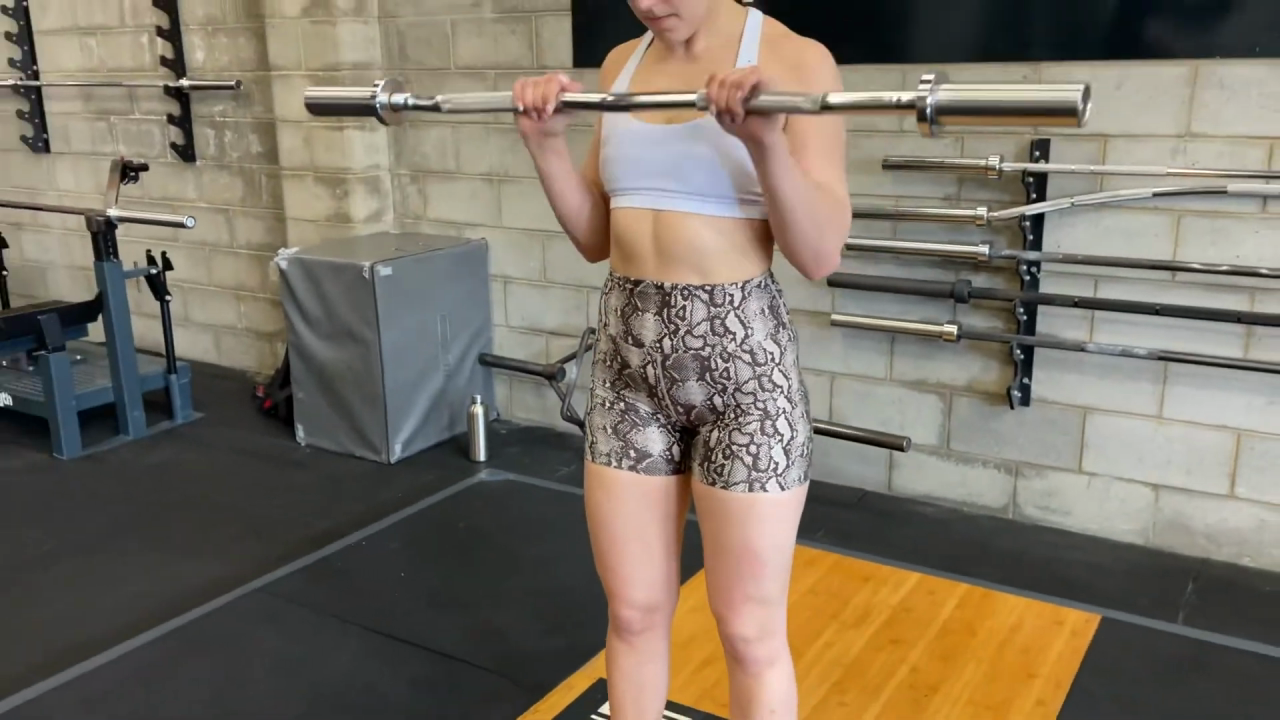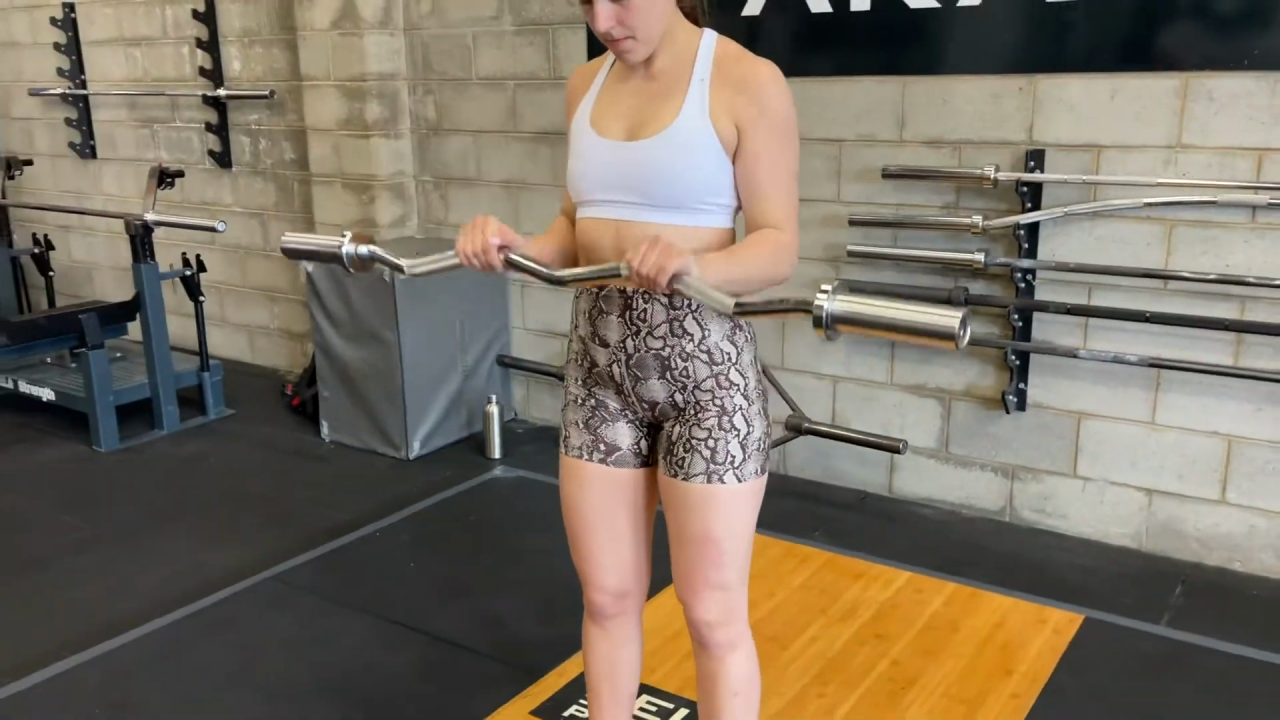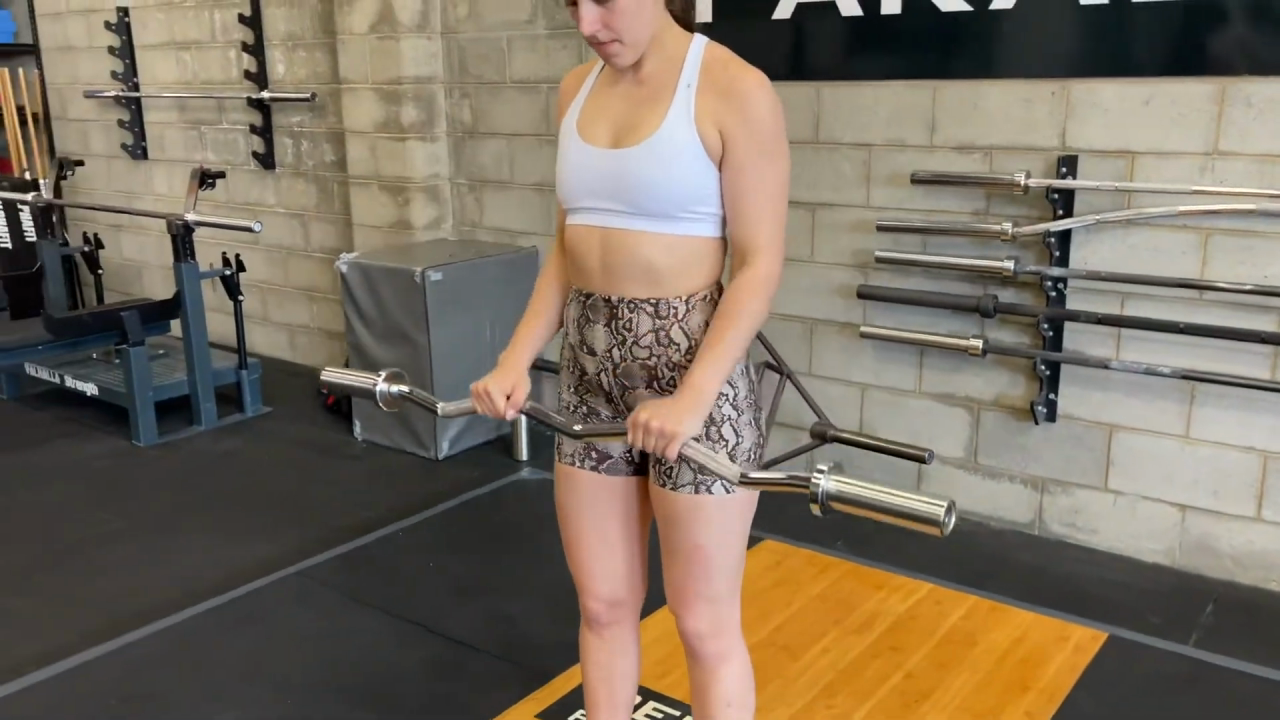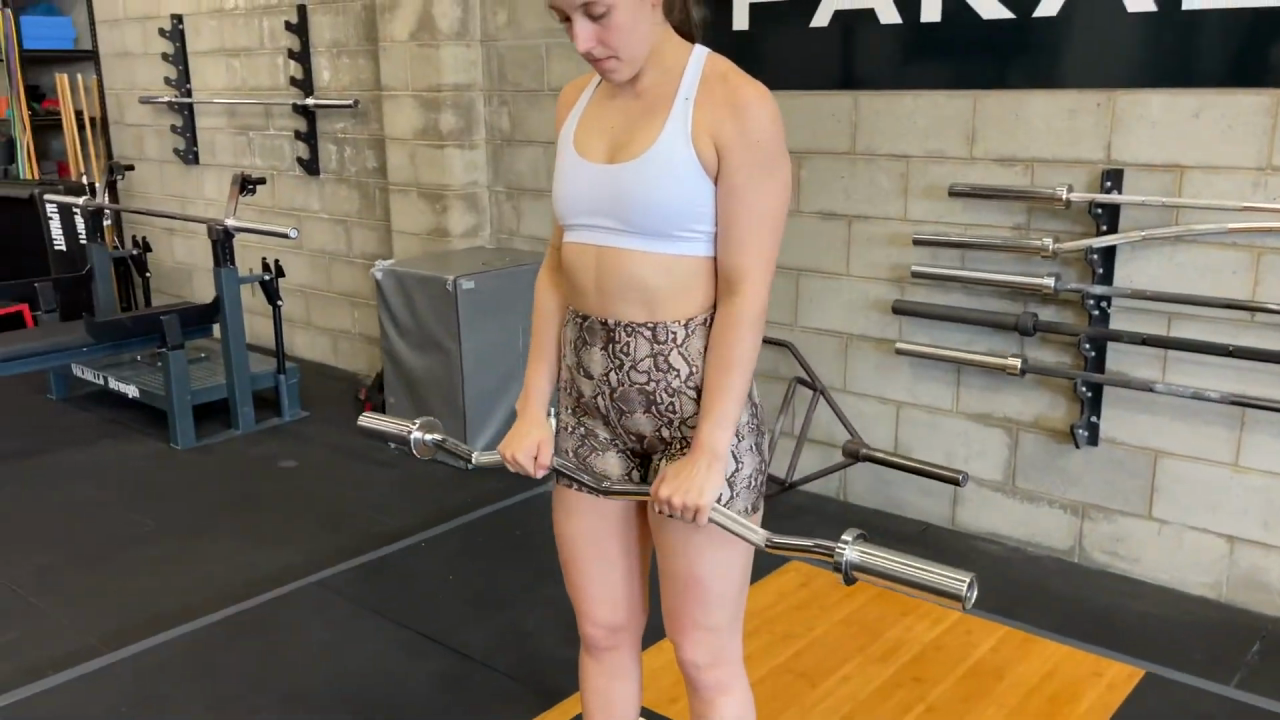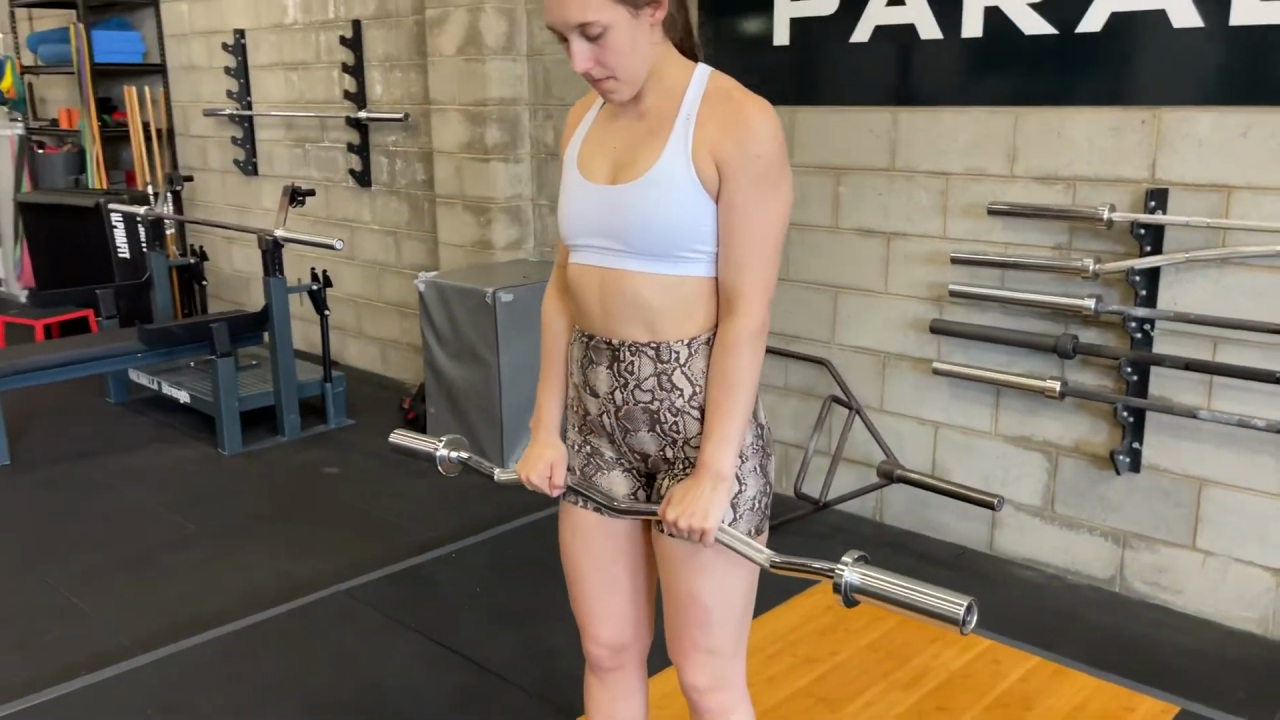
dt=0.5s
person 1, frame 1
left shoulder: (793, 58)
right shoulder: (620, 65)
left elbow: (821, 253)
right elbow: (598, 239)
left wrist: (764, 137)
right wrist: (546, 144)
left hip: (740, 350)
right hip: (628, 348)
left knee: (749, 628)
right knee: (632, 611)
person 1, frame 2
left shoulder: (747, 80)
right shoulder: (586, 83)
left elbow: (779, 246)
left wrist: (694, 262)
right wrist: (513, 243)
left hip: (701, 355)
right hip: (599, 353)
left knee: (713, 613)
right knee: (606, 597)
person 1, frame 3
left shoulder: (734, 90)
right shoulder: (577, 88)
left elbow: (759, 264)
left wrist: (691, 396)
right wrist: (517, 356)
left hip: (693, 362)
right hip: (589, 363)
left knee: (704, 623)
right knee: (602, 605)
person 1, frame 4
left shoulder: (735, 104)
right shoulder: (575, 101)
left elbow: (746, 293)
right elbow: (558, 267)
left wrist: (708, 450)
right wrist: (532, 406)
left hip: (694, 382)
right hip: (590, 386)
left knee: (704, 655)
right knee: (601, 631)
person 1, frame 5
left shoulder: (738, 122)
right shoulder: (582, 120)
left elbow: (747, 313)
right elbow: (564, 286)
left wrist: (712, 471)
right wrist: (545, 426)
left hip: (698, 404)
right hip: (597, 407)
right knee: (606, 650)
